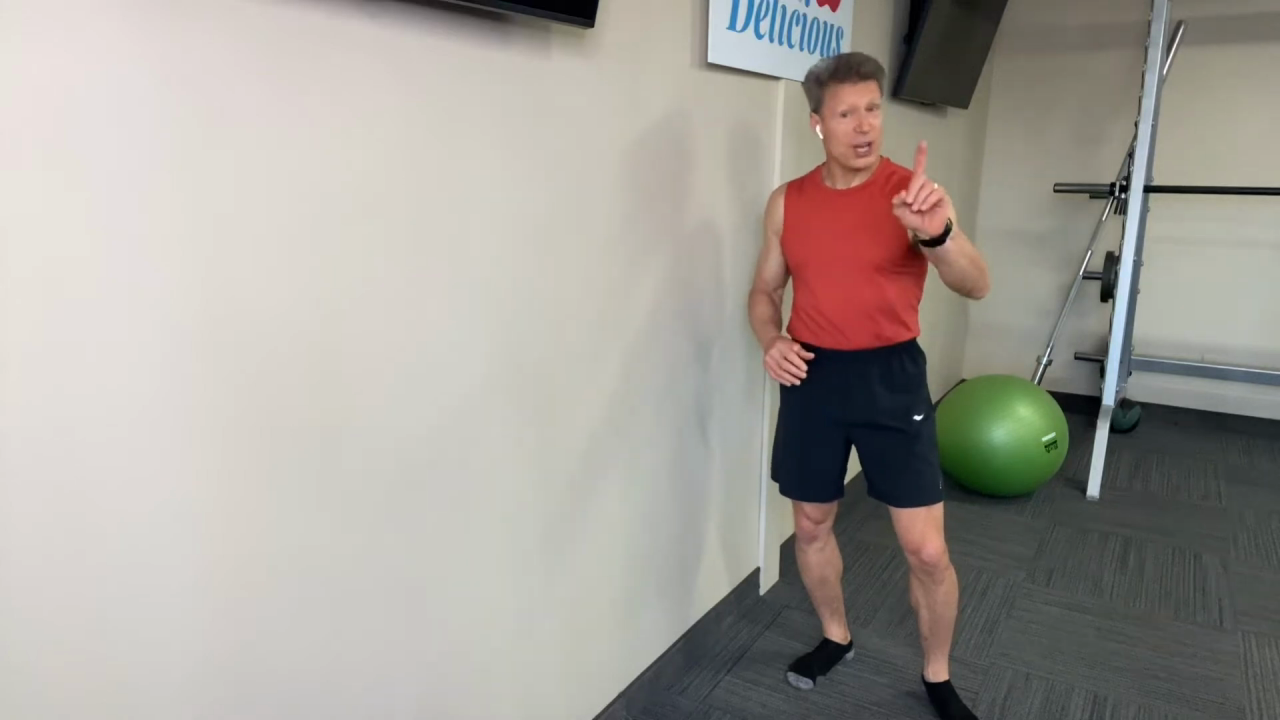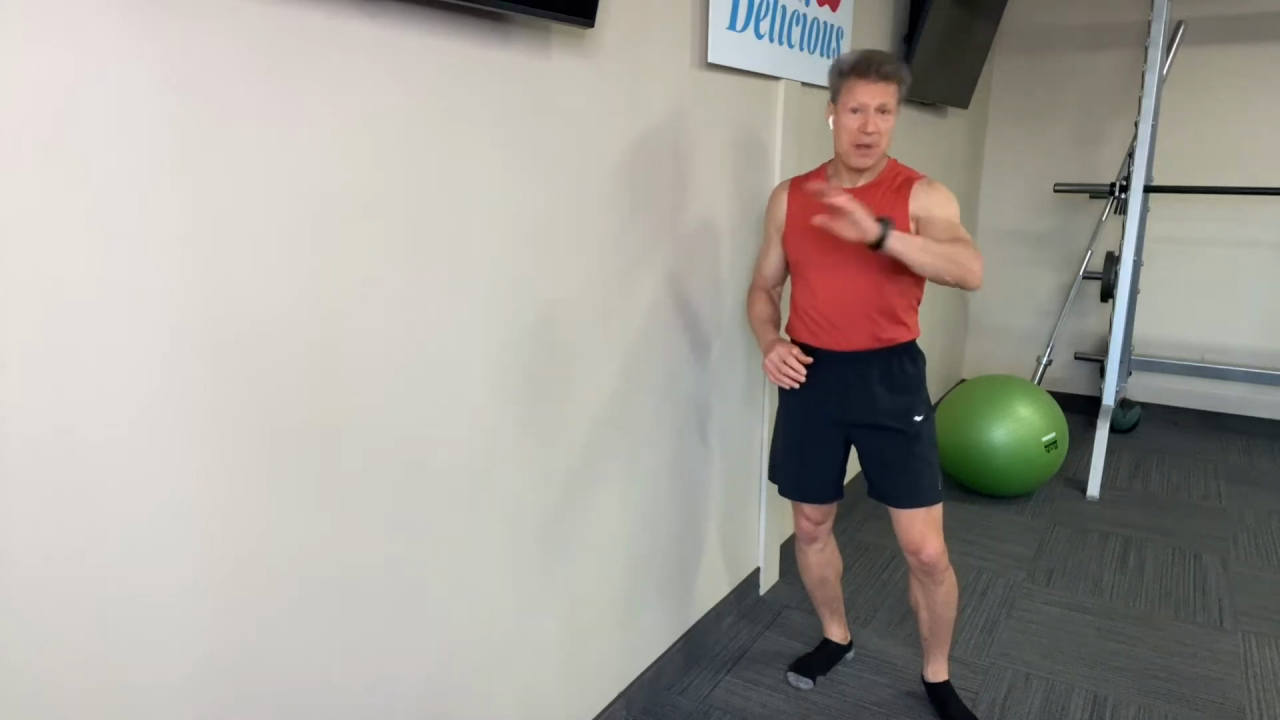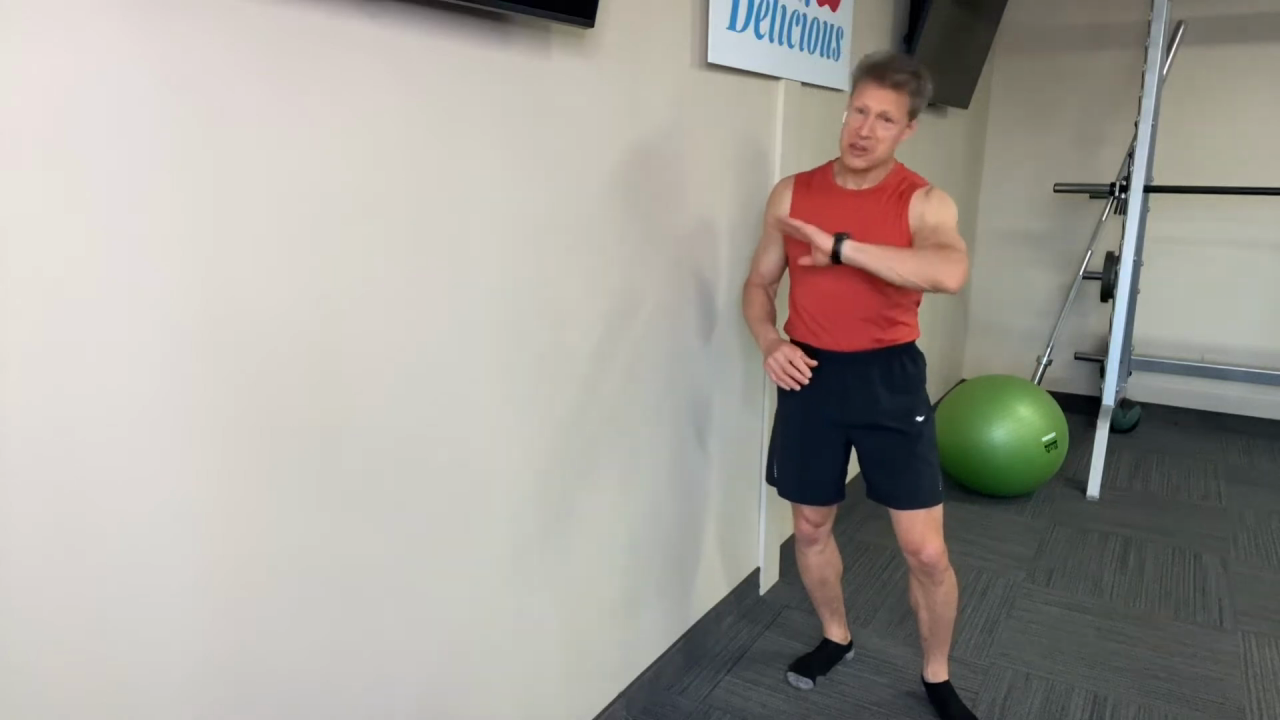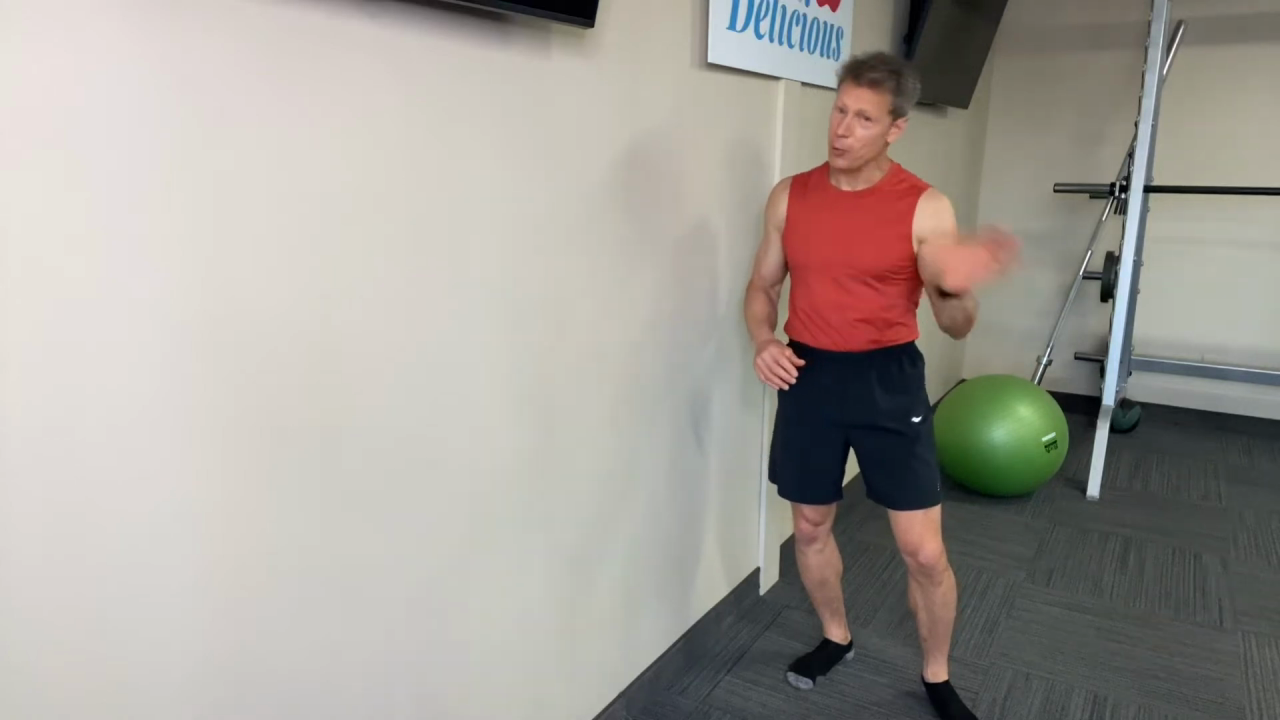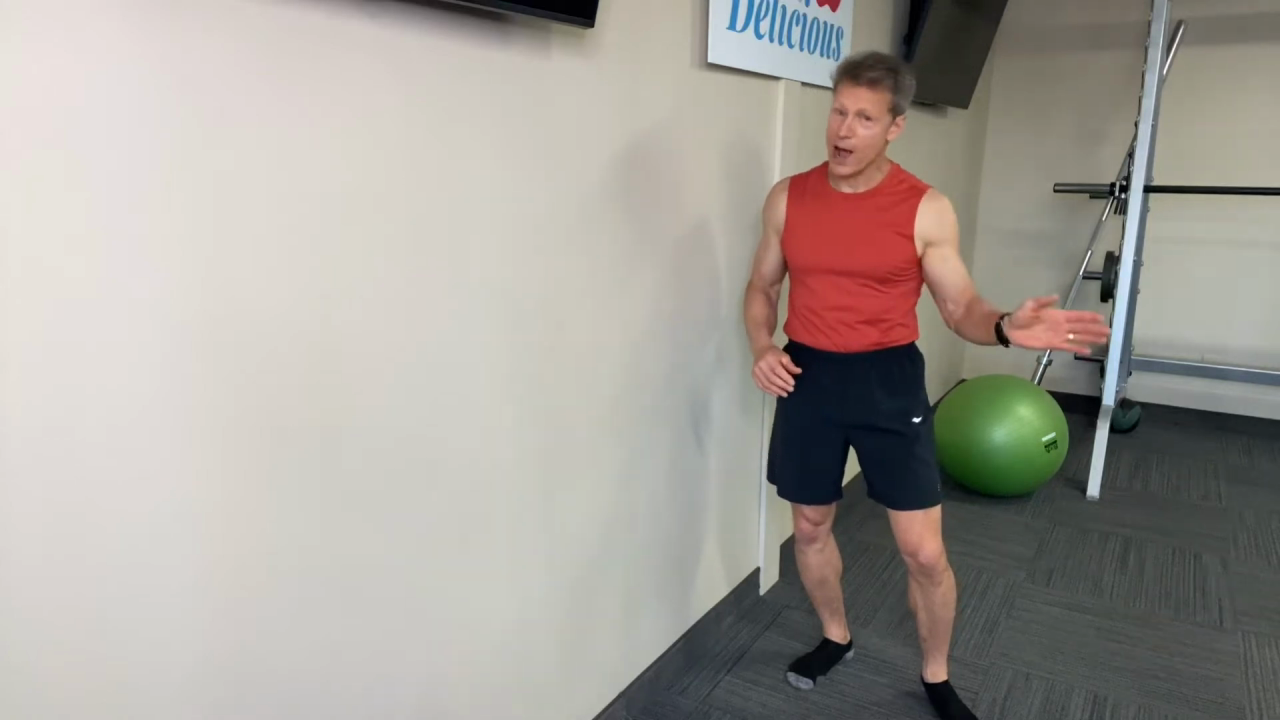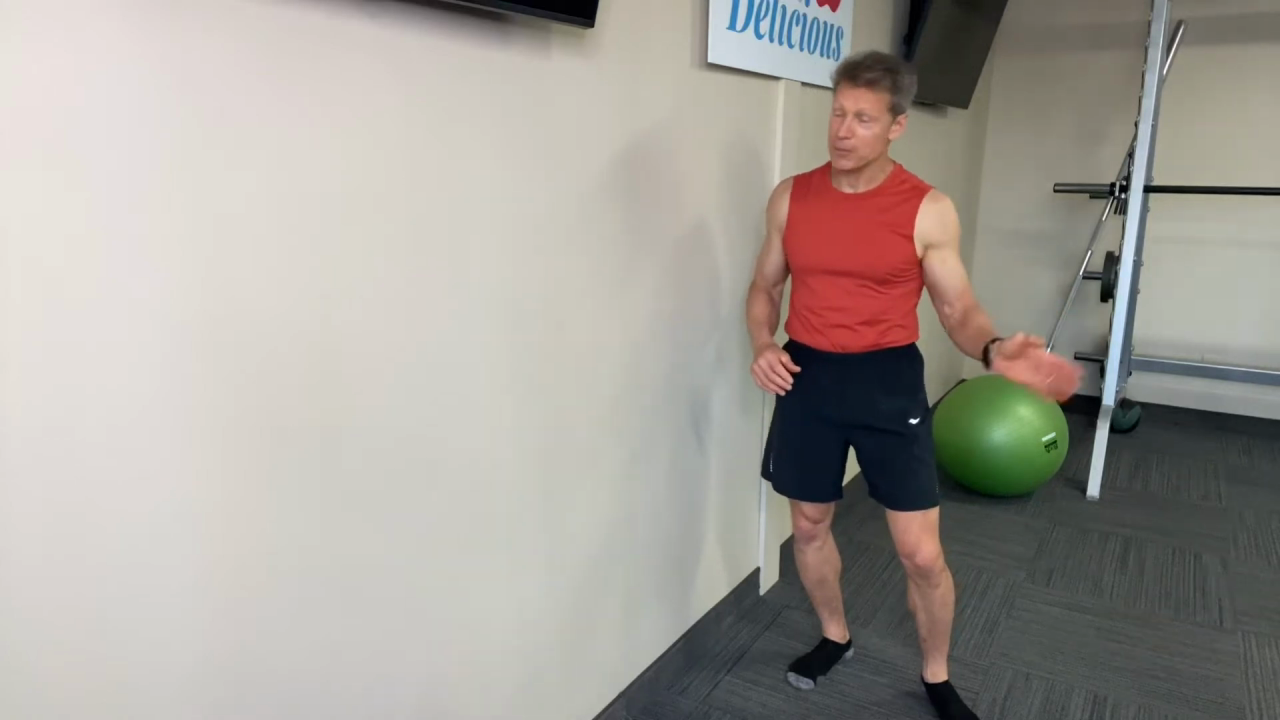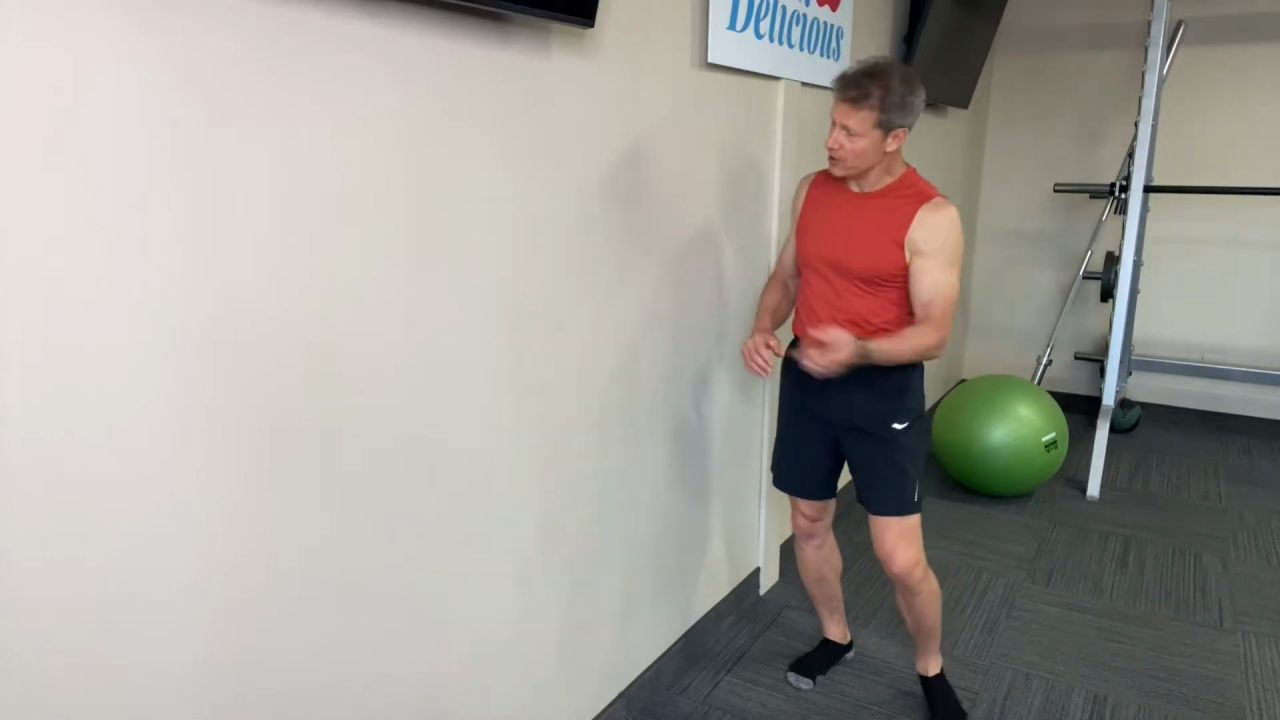
dt=0.2s
person 1, frame 1
left shoulder: (915, 193)
right shoulder: (786, 201)
left elbow: (975, 284)
right elbow: (765, 289)
left wrist: (937, 232)
right wrist: (770, 340)
left hip: (890, 377)
right hip: (811, 376)
left knee: (926, 549)
right knee: (810, 524)
right ankle: (835, 636)
person 1, frame 2
left shoulder: (923, 195)
right shoulder: (790, 197)
left elbow: (968, 270)
right elbow: (763, 287)
left wrist: (875, 232)
right wrist: (770, 341)
left hip: (889, 378)
right hip: (811, 376)
left knee: (925, 549)
right knee: (810, 524)
right ankle: (836, 636)
person 1, frame 3
left shoulder: (925, 202)
right shoulder: (792, 194)
left elbow: (951, 275)
right elbow: (759, 284)
left wrist: (839, 246)
right wrist: (770, 341)
left hip: (889, 379)
right hip: (809, 376)
left knee: (926, 550)
right knee: (810, 526)
right ankle: (836, 636)
person 1, frame 4
left shoulder: (924, 207)
right shoulder: (790, 195)
left elbow: (955, 325)
right elbow: (762, 285)
left wrist: (958, 292)
right wrist: (766, 342)
left hip: (886, 379)
right hip: (807, 376)
left knee: (923, 552)
right knee: (811, 526)
right ankle: (836, 636)
person 1, frame 5
left shoulder: (926, 209)
right shoulder: (787, 197)
left elbow: (961, 309)
right elbow: (761, 286)
left wrist: (1010, 328)
right wrist: (762, 346)
left hip: (888, 380)
right hip: (808, 377)
left knee: (924, 552)
right knee: (810, 526)
right ankle: (835, 636)
person 1, frame 6
left shoulder: (927, 209)
right shoulder: (790, 198)
left elbow: (958, 309)
right elbow: (763, 285)
left wrist: (997, 350)
right wrist: (761, 345)
left hip: (888, 382)
right hip: (814, 376)
left knee: (922, 555)
right knee: (809, 524)
right ankle: (833, 636)
person 1, frame 7
left shoulder: (931, 214)
right shoulder: (813, 189)
left elbow: (931, 332)
left wrist: (855, 349)
right wrist: (764, 328)
left hip: (881, 386)
right hip: (807, 375)
left knee: (900, 558)
right knee: (809, 521)
right ankle: (836, 636)
